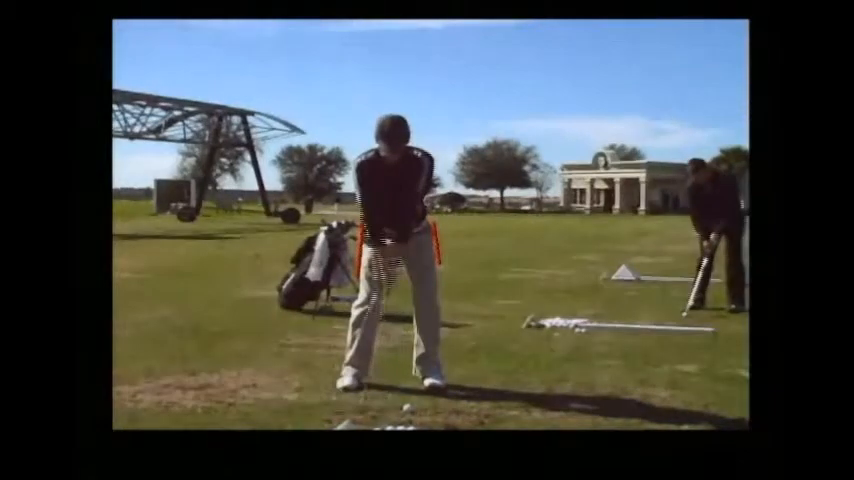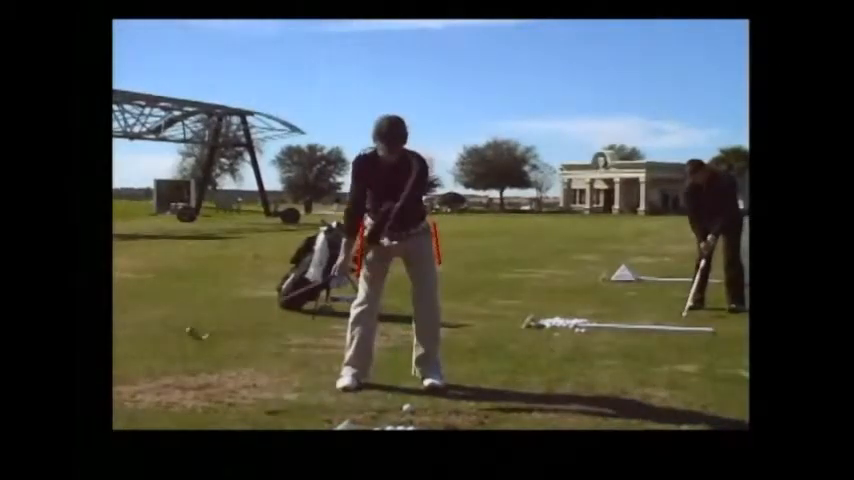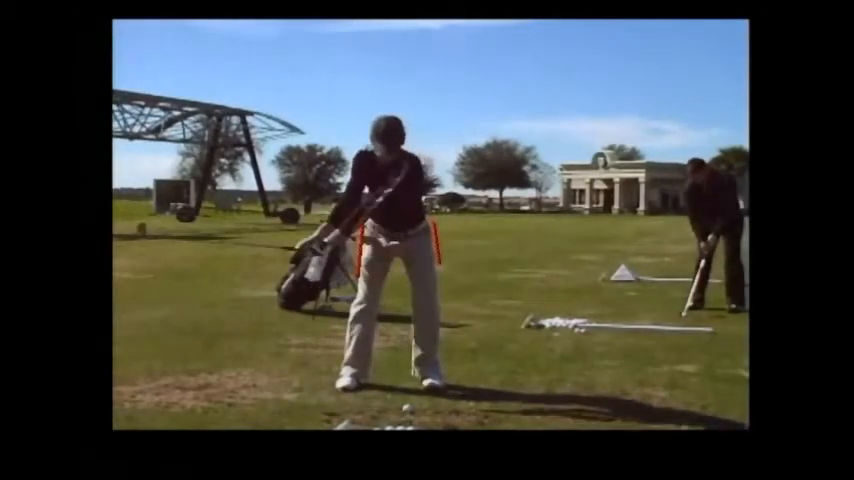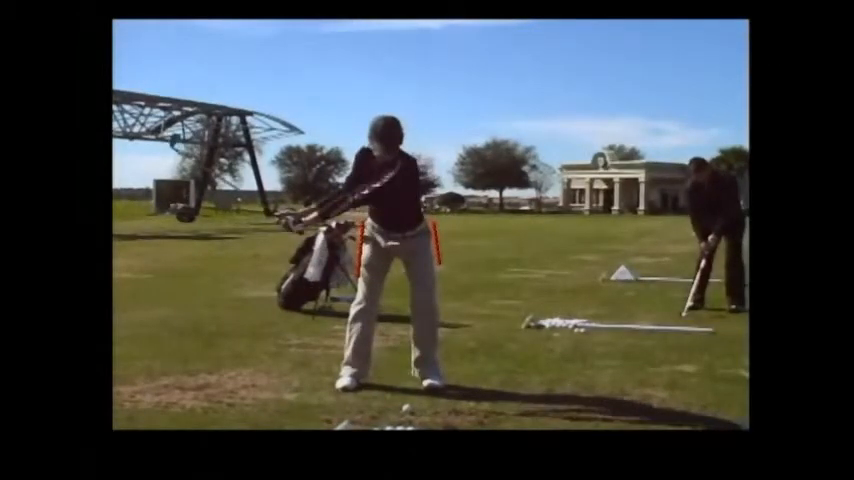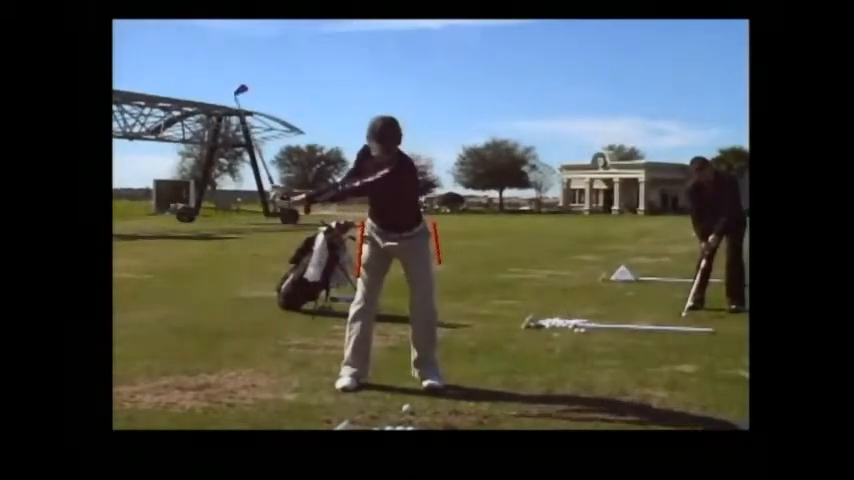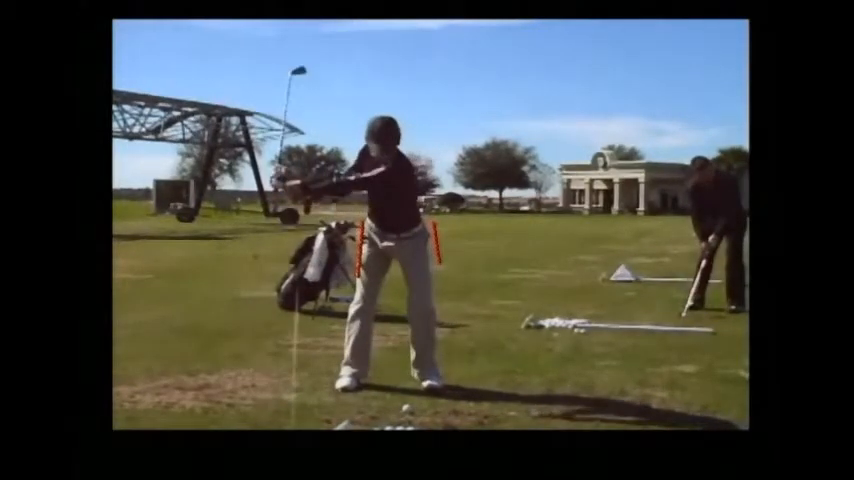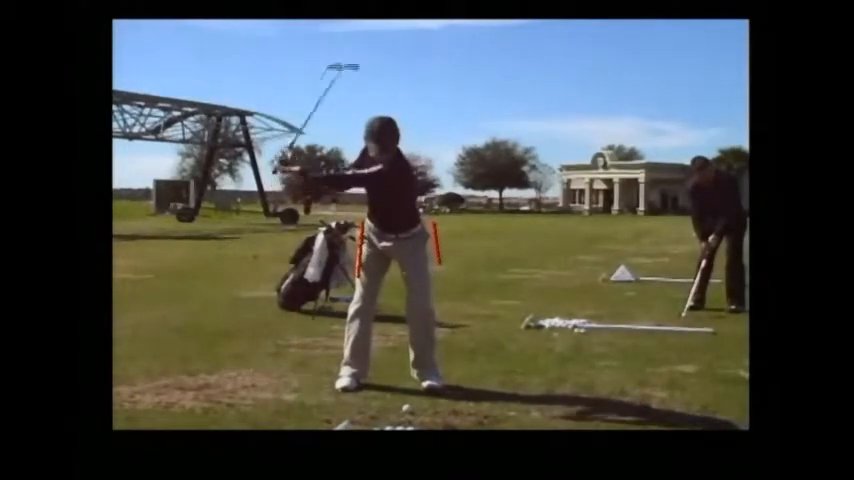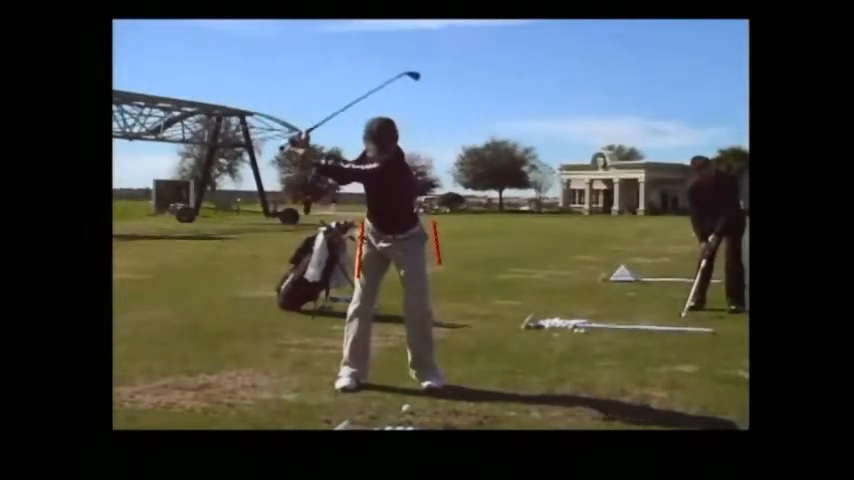
dt=0.3s
person 1, frame 1
left shoulder: (422, 161)
right shoulder: (365, 164)
left elbow: (412, 206)
right elbow: (369, 212)
left wrist: (397, 253)
right wrist: (380, 257)
left hip: (415, 233)
right hip: (379, 235)
left knee: (427, 299)
right knee: (367, 299)
left ankle: (429, 367)
right ankle: (354, 368)
person 1, frame 2
left shoulder: (417, 165)
right shoulder: (363, 162)
left elbow: (399, 208)
right elbow: (355, 205)
left wrist: (369, 244)
right wrist: (347, 250)
left hip: (414, 234)
right hip: (376, 233)
left knee: (427, 300)
right knee: (365, 300)
left ankle: (429, 367)
right ankle: (354, 368)
person 1, frame 3
left shoulder: (411, 166)
right shoulder: (363, 160)
left elbow: (381, 203)
right elbow: (351, 198)
left wrist: (338, 234)
right wrist: (322, 232)
left hip: (413, 235)
right hip: (378, 233)
left knee: (426, 301)
right knee: (365, 300)
left ankle: (428, 368)
right ankle: (353, 368)
person 1, frame 4
left shoulder: (406, 166)
right shoulder: (364, 157)
left elbow: (368, 197)
right elbow: (348, 190)
left wrist: (321, 214)
right wrist: (314, 210)
left hip: (413, 235)
right hip: (378, 232)
left knee: (425, 302)
right knee: (365, 300)
left ankle: (427, 369)
right ankle: (353, 368)
person 1, frame 5
left shoulder: (402, 168)
right shoulder: (366, 154)
left elbow: (360, 189)
right elbow: (347, 184)
left wrist: (311, 197)
right wrist: (312, 195)
left hip: (411, 237)
right hip: (376, 233)
left knee: (423, 303)
right knee: (364, 300)
left ankle: (427, 369)
right ankle: (353, 369)
person 1, frame 6
left shoulder: (399, 168)
right shoulder: (367, 154)
left elbow: (354, 184)
right elbow: (347, 182)
left wrist: (306, 188)
right wrist: (307, 187)
left hip: (409, 238)
right hip: (375, 233)
left knee: (421, 303)
right knee: (362, 301)
left ankle: (426, 370)
right ankle: (352, 369)
person 1, frame 7
left shoulder: (396, 169)
right shoulder: (370, 155)
left elbow: (350, 180)
right elbow: (343, 180)
left wrist: (305, 174)
right wrist: (308, 174)
left hip: (407, 238)
right hip: (374, 234)
left knee: (420, 304)
right knee: (362, 302)
left ankle: (425, 369)
right ankle: (352, 369)
person 1, frame 8
left shoulder: (394, 168)
right shoulder: (375, 154)
left elbow: (347, 173)
right elbow: (346, 173)
left wrist: (312, 160)
left hip: (406, 238)
right hip: (374, 233)
left knee: (418, 304)
right knee: (362, 302)
left ankle: (426, 370)
right ankle: (352, 370)
person 2, frame 1
left shoulder: (728, 180)
right shoulder: (693, 187)
left elbow: (732, 210)
right elbow: (695, 214)
left wrist: (718, 232)
right wrist: (704, 238)
left hip: (732, 221)
right hip: (708, 223)
left knee: (733, 259)
right knee: (704, 259)
left ankle: (736, 301)
right ankle: (698, 299)
person 2, frame 2
left shoulder: (726, 181)
right shoulder: (691, 187)
left elbow: (729, 211)
right elbow: (693, 215)
left wrist: (714, 234)
right wrist: (701, 239)
left hip: (730, 221)
right hip: (706, 223)
left knee: (731, 259)
right knee: (702, 259)
left ankle: (736, 301)
right ankle: (697, 299)
person 2, frame 3
left shoulder: (726, 181)
right shoulder: (691, 187)
left elbow: (729, 211)
right elbow: (693, 215)
left wrist: (715, 234)
right wrist: (701, 239)
left hip: (731, 221)
right hip: (707, 223)
left knee: (732, 259)
right knee: (703, 259)
left ankle: (736, 301)
right ankle: (697, 299)
person 2, frame 4
left shoulder: (727, 181)
right shoulder: (693, 186)
left elbow: (731, 212)
right elbow: (694, 215)
left wrist: (717, 234)
right wrist: (701, 239)
left hip: (732, 222)
right hip: (708, 223)
left knee: (733, 259)
right knee: (704, 258)
left ankle: (736, 301)
right ankle: (697, 299)
person 2, frame 5
left shoulder: (729, 181)
right shoulder: (694, 186)
left elbow: (731, 212)
right elbow: (695, 214)
left wrist: (717, 234)
right wrist: (702, 239)
left hip: (733, 221)
right hip: (710, 222)
left knee: (733, 259)
right knee: (704, 258)
left ankle: (736, 301)
right ankle: (698, 298)
person 2, frame 6
left shoulder: (729, 181)
right shoulder: (694, 186)
left elbow: (731, 212)
right elbow: (696, 214)
left wrist: (717, 234)
right wrist: (702, 238)
left hip: (734, 221)
right hip: (711, 221)
left knee: (733, 259)
right knee: (705, 258)
left ankle: (736, 301)
right ankle: (698, 298)
person 2, frame 7
left shoulder: (729, 181)
right shoulder: (694, 186)
left elbow: (730, 212)
right elbow: (696, 214)
left wrist: (717, 234)
right wrist: (702, 239)
left hip: (734, 221)
right hip: (711, 222)
left knee: (733, 259)
right knee: (705, 258)
left ankle: (736, 301)
right ankle: (698, 298)
person 2, frame 8
left shoulder: (728, 181)
right shoulder: (694, 186)
left elbow: (730, 211)
right elbow: (695, 214)
left wrist: (717, 234)
right wrist: (702, 239)
left hip: (733, 221)
right hip: (710, 222)
left knee: (732, 259)
right knee: (705, 258)
left ankle: (736, 301)
right ankle: (698, 299)
